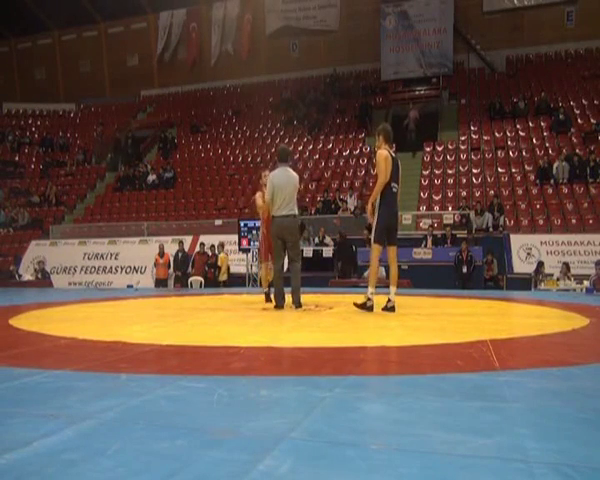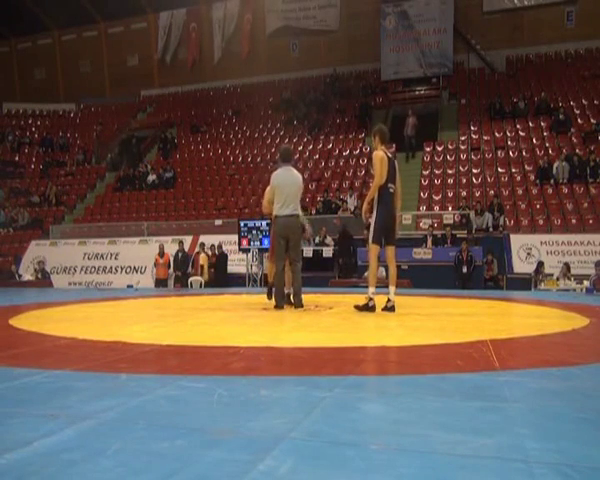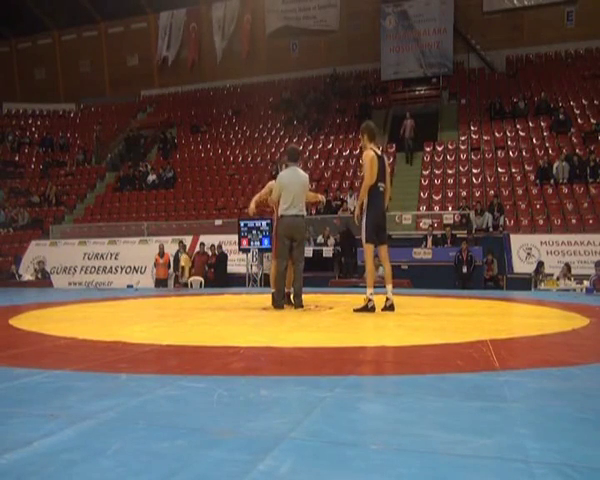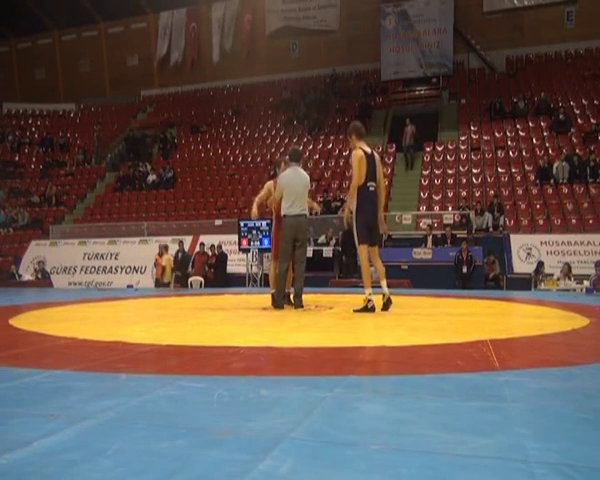
dt=0.5s
person 1, frame 1
left shoulder: (382, 153)
right shoulder: (396, 159)
left elbow: (382, 180)
left wrist: (370, 202)
left hip: (383, 208)
right hip: (394, 210)
left knee: (374, 255)
right knee: (392, 257)
left ankle: (370, 299)
right ankle: (391, 301)
person 1, frame 2
left shoulder: (378, 154)
right shoulder: (393, 159)
left elbow: (377, 181)
left wrist: (366, 202)
left hip: (381, 208)
right hip: (391, 210)
left knee: (373, 254)
right knee: (391, 257)
left ankle: (371, 300)
right ankle: (391, 301)
person 1, frame 3
left shoulder: (368, 153)
right shoulder: (382, 156)
left elbow: (368, 181)
left wrist: (358, 204)
left hip: (371, 207)
right hip: (381, 208)
left knee: (368, 254)
right knee: (384, 255)
left ankle: (370, 300)
right ankle: (389, 299)
person 1, frame 4
left shoulder: (356, 153)
right shoulder: (375, 155)
left elbow: (356, 181)
right elbow: (382, 185)
left wrist: (347, 206)
right wrist: (381, 212)
left hip: (361, 207)
right hip: (374, 208)
left knee: (363, 255)
right knee: (375, 254)
left ankle: (369, 301)
right ankle: (385, 293)
person 2, frame 1
left shoulder: (272, 176)
right shoulder: (295, 176)
left elbow: (268, 201)
left hip: (277, 221)
right hip: (292, 220)
left knee: (277, 262)
right knee: (295, 260)
left ankle: (279, 301)
right ankle: (296, 298)
person 2, frame 2
left shoulder: (275, 176)
right shoulder: (298, 177)
left elbow: (271, 199)
left hip: (279, 220)
right hip: (294, 220)
left knee: (279, 262)
right knee: (296, 261)
left ankle: (279, 300)
right ankle: (297, 299)
person 2, frame 3
left shoulder: (281, 176)
right shoulder: (304, 177)
left elbow: (274, 200)
left wrist: (275, 205)
left hip: (284, 220)
right hip: (299, 220)
left knee: (282, 261)
right knee: (298, 262)
left ankle: (279, 300)
right ankle: (297, 299)
person 2, frame 4
left shoulder: (283, 176)
right shoulder: (306, 177)
left elbow: (276, 199)
left wrist: (272, 204)
left hip: (288, 220)
right hip: (302, 220)
left knee: (283, 261)
right knee: (299, 261)
left ankle: (279, 299)
right ankle: (298, 299)
person 3, frame 1
right shoulder: (259, 194)
right elbow: (260, 206)
right hip: (265, 231)
right knee: (265, 263)
left ankle: (268, 285)
right ankle: (266, 293)
person 3, frame 2
left shoulder: (290, 190)
right shoulder: (271, 189)
left elbow: (297, 209)
right elbow: (265, 209)
left wrist: (305, 223)
left hip: (289, 226)
right hip: (276, 225)
left knee: (289, 261)
right knee: (272, 260)
left ankle: (288, 295)
right ankle: (270, 283)
person 3, frame 3
right shoulder: (273, 184)
left elbow: (307, 196)
right elbow: (259, 196)
left wrist: (317, 196)
right wrist: (252, 203)
right hip: (279, 224)
left knee: (290, 261)
right knee: (276, 260)
left ankle: (288, 294)
right ankle: (274, 294)
person 3, frame 4
right shoulder: (271, 184)
right elbow: (259, 199)
left wrist: (313, 204)
right wrist: (255, 207)
right hip: (279, 224)
right knee: (275, 261)
left ankle: (287, 294)
right ankle: (274, 295)
